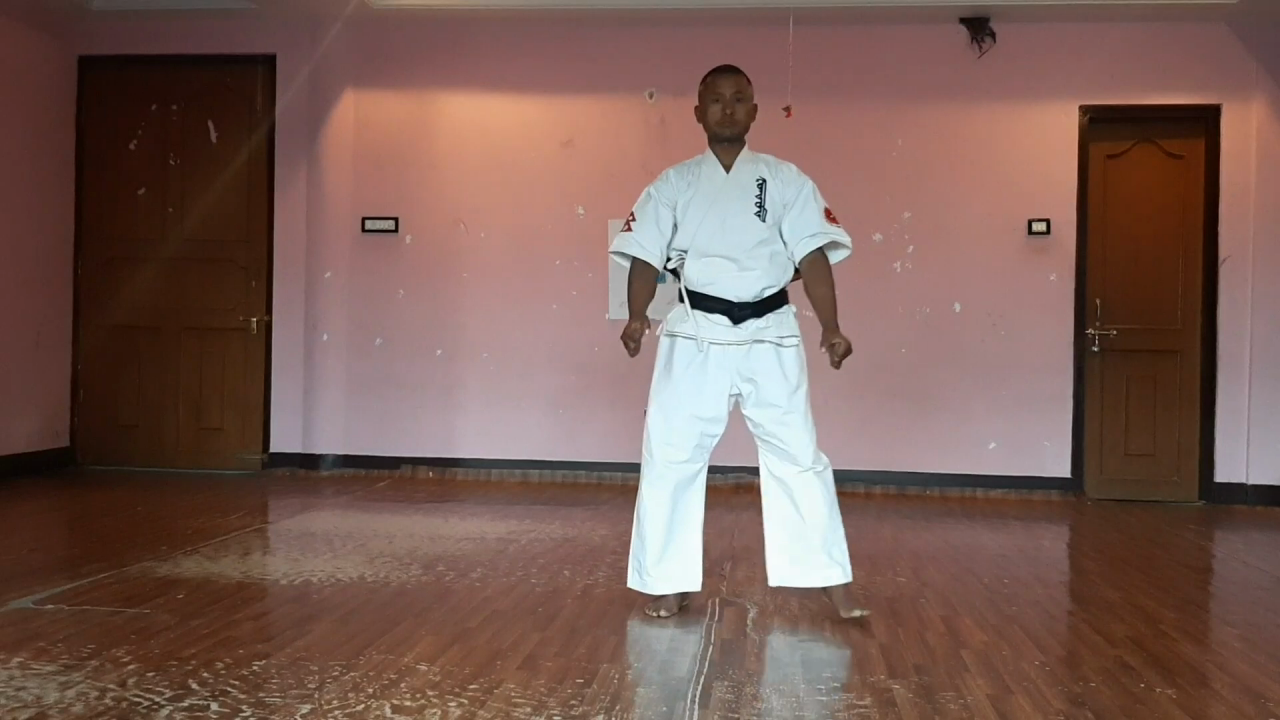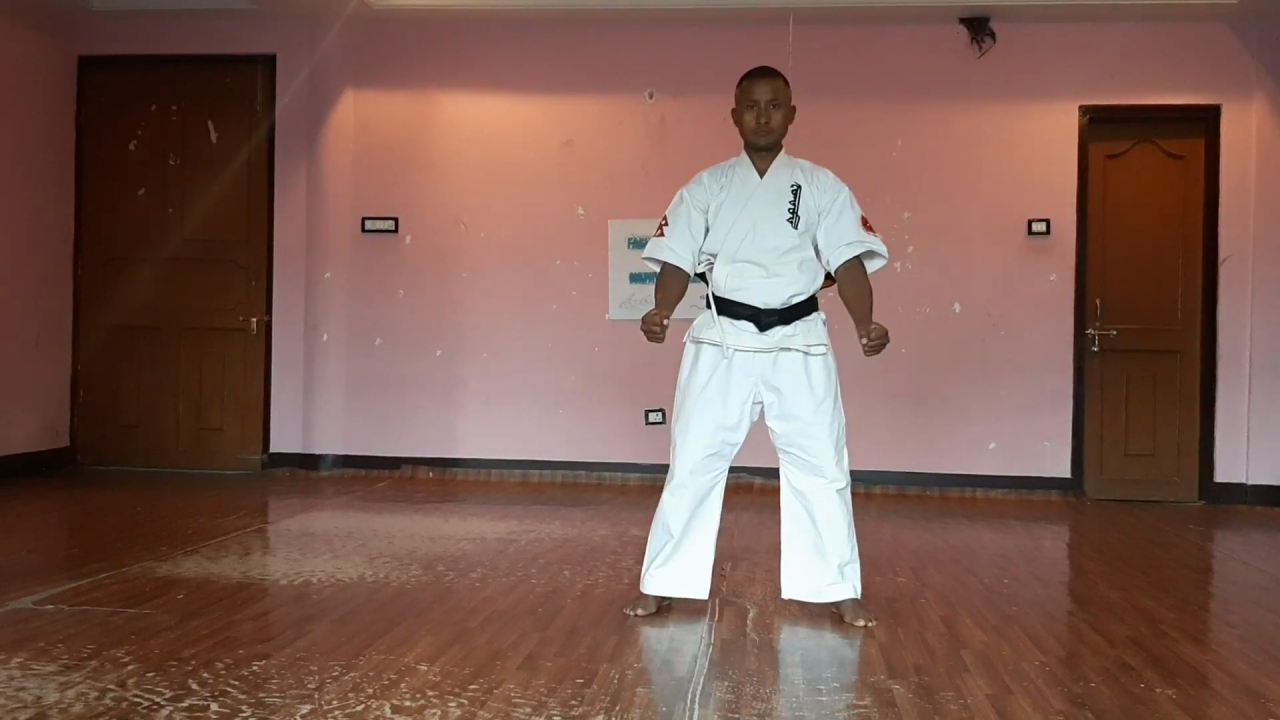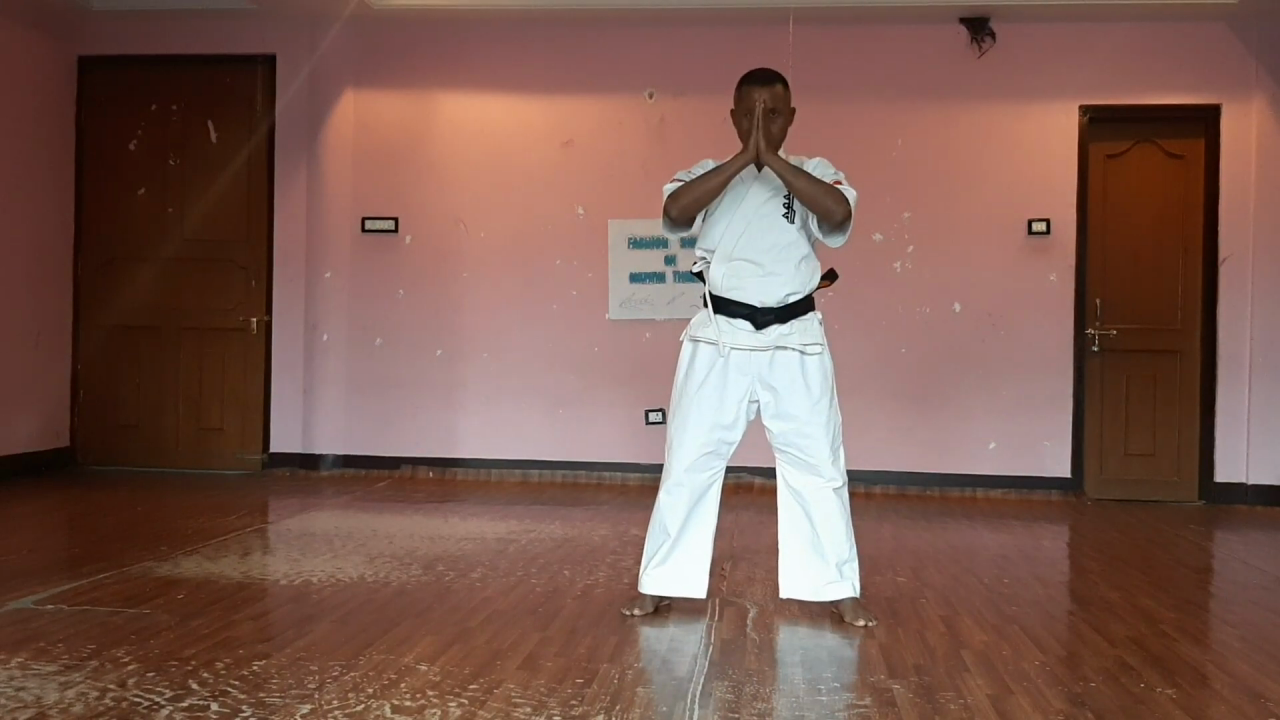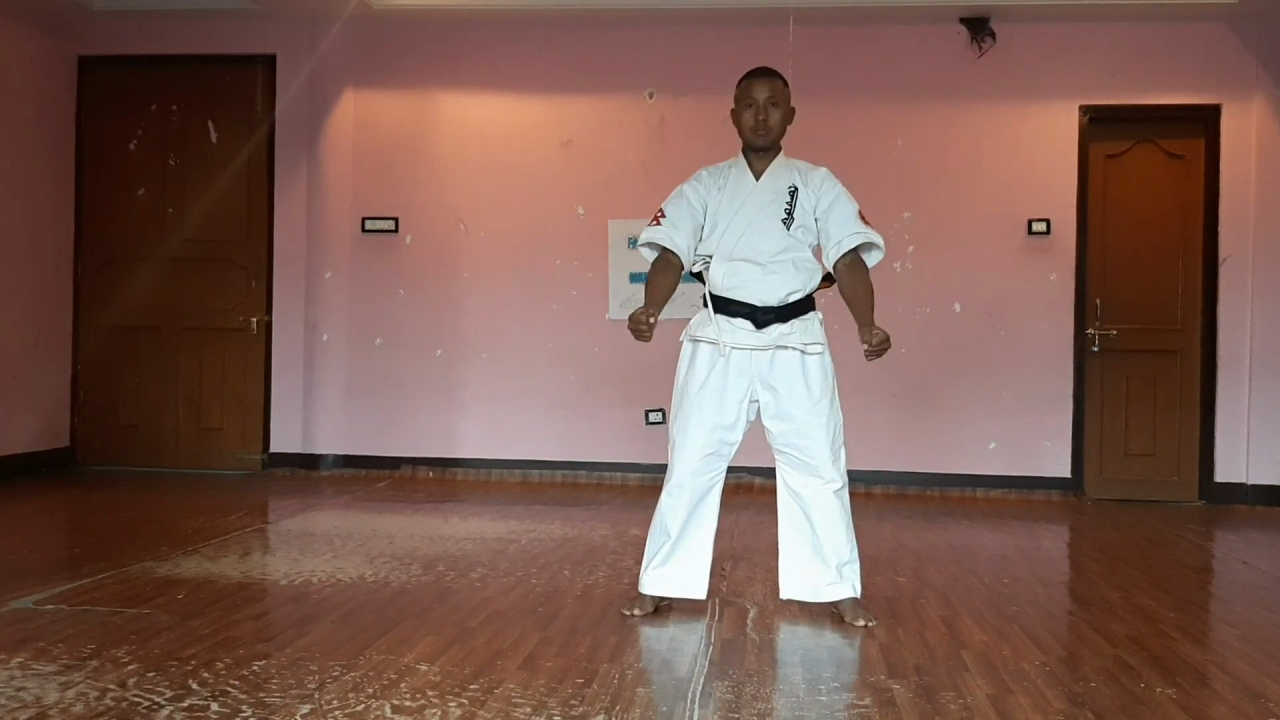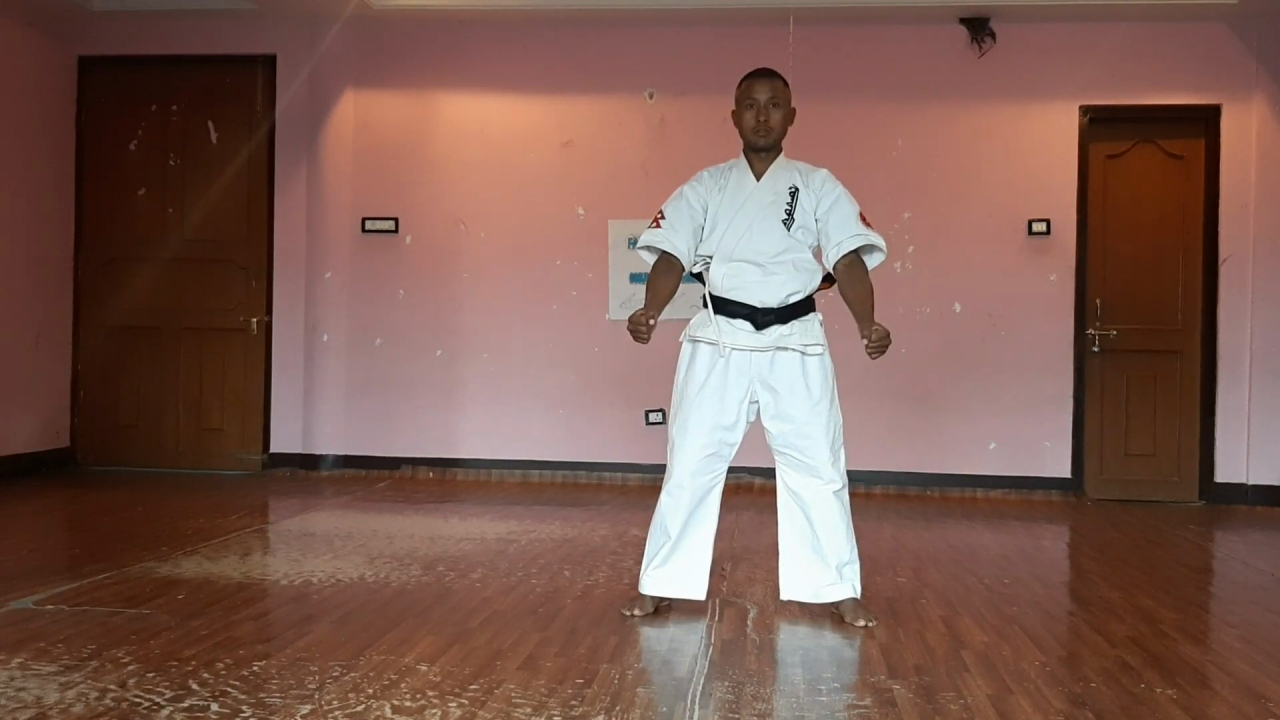
dt=1s
person 1, frame 1
left shoulder: (786, 179)
right shoulder: (673, 183)
left elbow: (812, 255)
right elbow: (645, 256)
left wrist: (830, 327)
right wrist: (637, 318)
left hip: (771, 334)
right hip: (695, 335)
left knee: (798, 456)
right knee: (671, 457)
left ankle: (833, 582)
right ankle: (668, 581)
person 1, frame 2
left shoulder: (822, 185)
right shoulder: (706, 186)
left elbow: (848, 258)
right elbow: (677, 260)
left wrist: (865, 321)
right wrist: (661, 309)
left hip: (798, 341)
right hip: (722, 339)
left knee: (820, 466)
right knee: (694, 464)
left ankle: (841, 591)
right ankle: (660, 585)
person 1, frame 3
left shoulder: (813, 173)
right shoulder: (710, 174)
left elbow: (838, 216)
right elbow: (674, 212)
left wrist: (773, 159)
right wrist: (743, 158)
left hip: (794, 340)
right hip: (719, 338)
left knee: (817, 465)
right knee: (689, 462)
left ankle: (840, 590)
right ankle: (657, 583)
person 1, frame 4
left shoulder: (818, 185)
right shoulder: (704, 186)
left elbow: (848, 256)
right elbow: (671, 253)
left wrist: (866, 324)
right wrist: (650, 309)
left hip: (795, 341)
right hip: (719, 339)
left knee: (818, 466)
right knee: (692, 463)
left ankle: (841, 590)
right ankle: (658, 584)
person 1, frame 5
left shoulder: (818, 186)
right shoulder: (705, 187)
left elbow: (847, 259)
right elbow: (672, 256)
left wrist: (867, 323)
right wrist: (649, 312)
left hip: (795, 342)
right hip: (718, 341)
left knee: (818, 469)
right knee: (691, 465)
left ankle: (840, 590)
right ankle: (660, 584)
